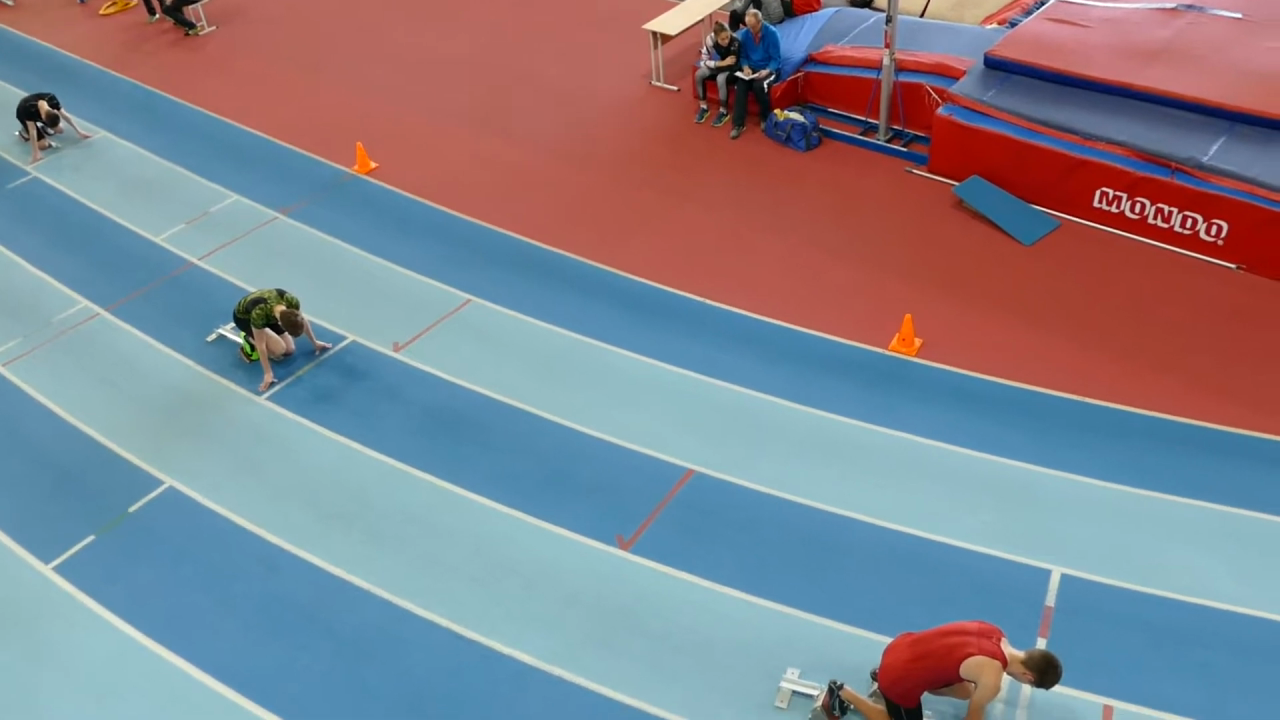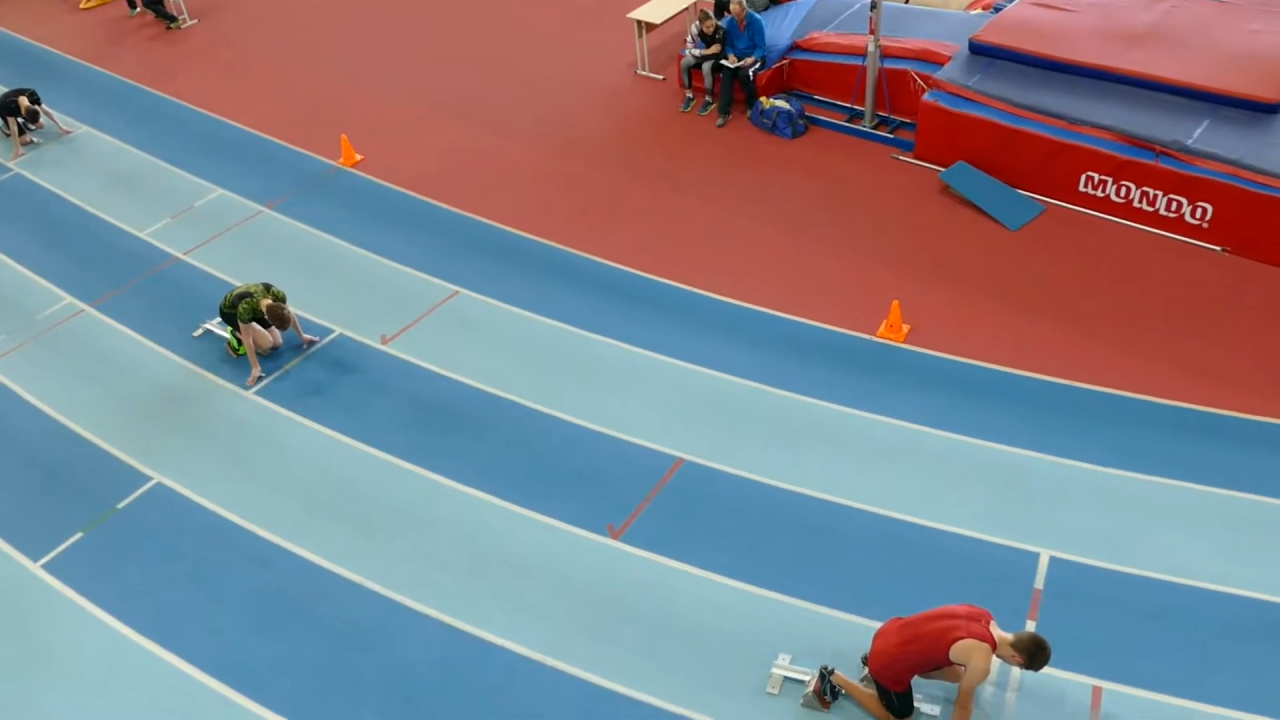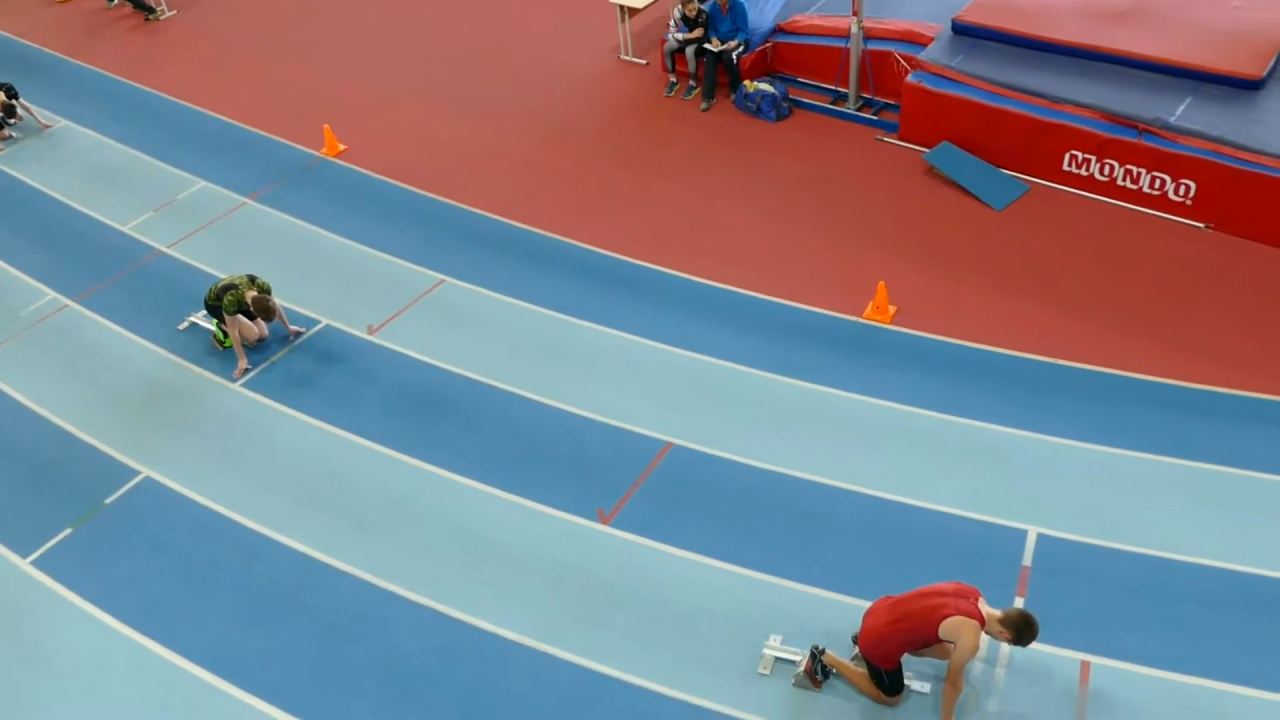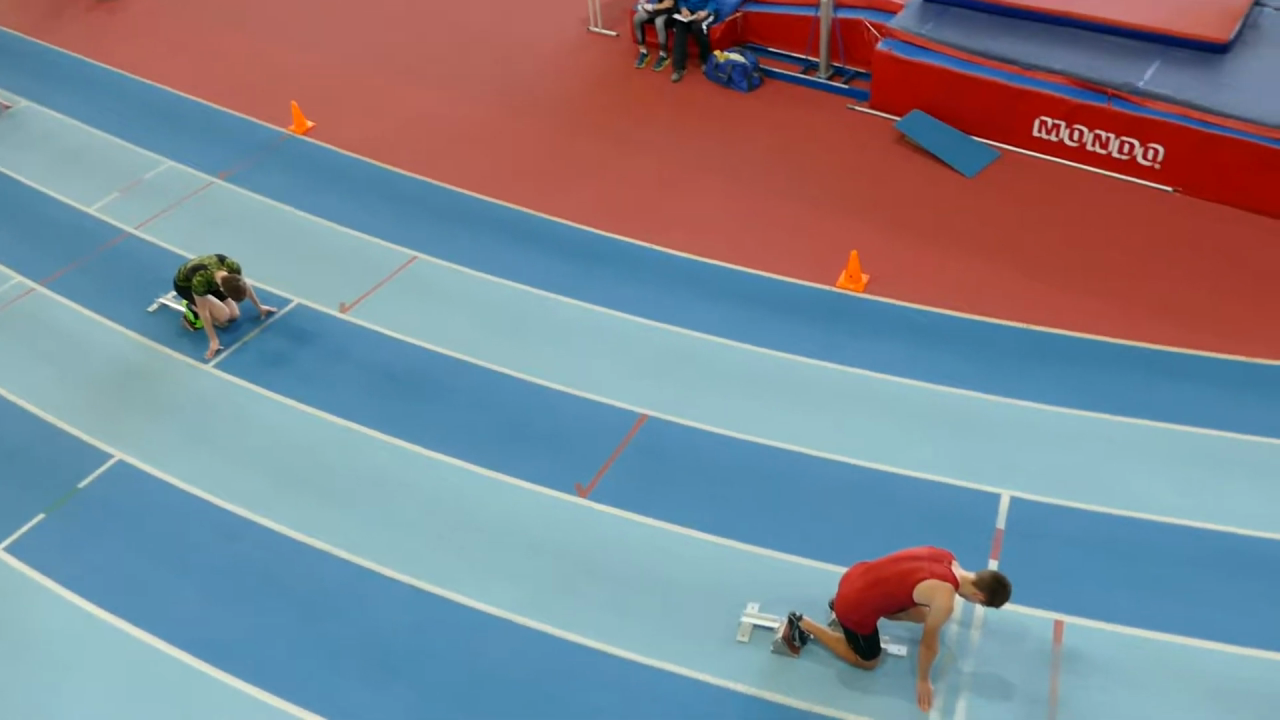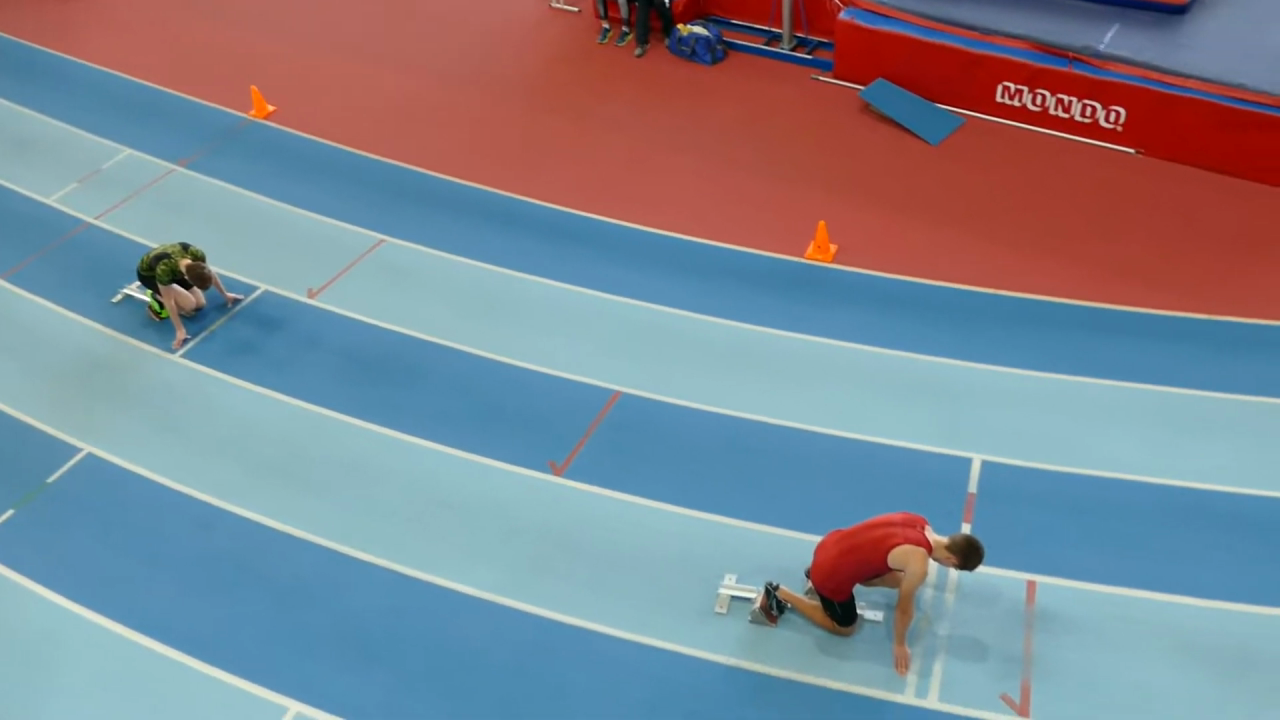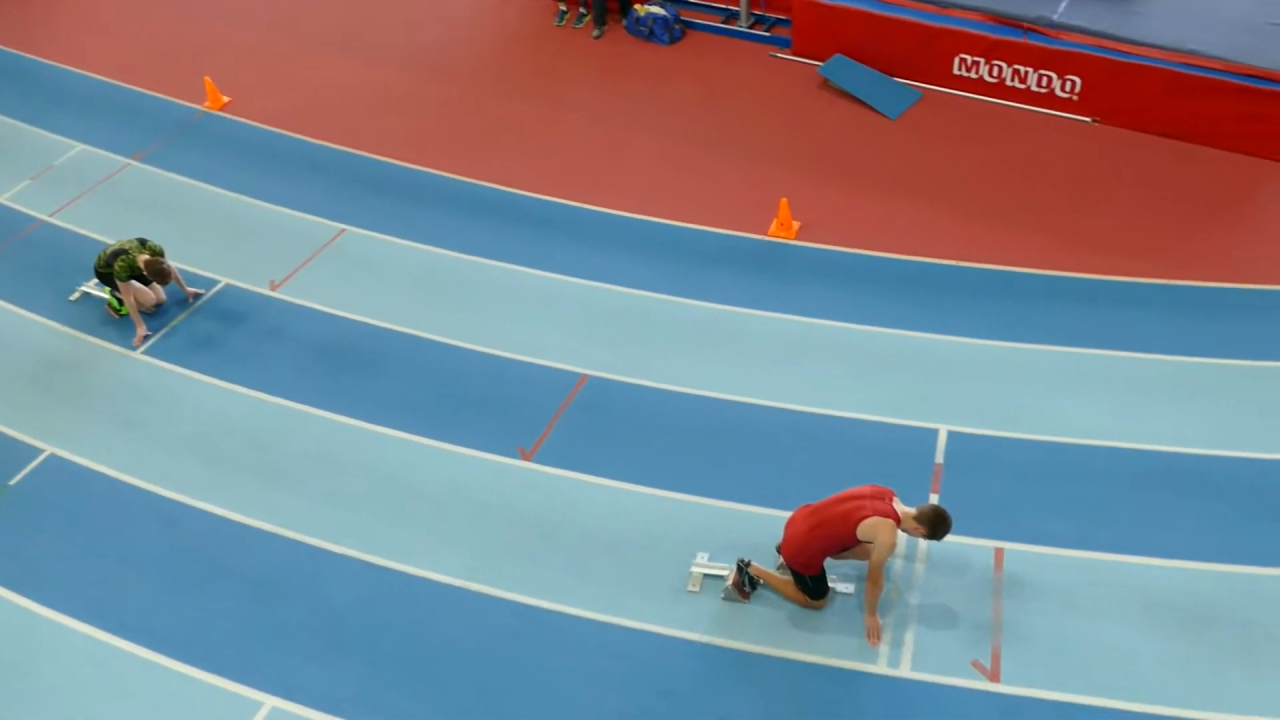
dt=0.3s
person 1, frame 1
left shoulder: (996, 635)
right shoulder: (992, 678)
left wrist: (976, 695)
left hip: (902, 646)
right hip: (899, 677)
left knee: (965, 691)
right ankle: (843, 694)
person 1, frame 2
left shoulder: (986, 618)
right shoulder: (981, 661)
left wrist: (966, 676)
left hip: (893, 631)
right hip: (890, 662)
left knee: (955, 674)
right ankle: (835, 679)
person 1, frame 3
left shoulder: (974, 596)
right shoulder: (970, 637)
right elbow: (953, 681)
left wrist: (956, 655)
left hip: (882, 609)
right hip: (878, 639)
left knee: (944, 651)
right knee: (890, 698)
right ankle: (825, 658)
person 1, frame 4
left shoulder: (948, 558)
right shoulder: (945, 600)
right elbow: (929, 644)
left wrist: (930, 617)
right wrist: (923, 681)
left hip: (857, 575)
right hip: (855, 605)
left knee: (921, 614)
right knee: (868, 661)
right ankle: (802, 625)
person 1, frame 5
left shoulder: (921, 524)
right shoulder: (918, 565)
right elbow: (904, 609)
left wrist: (906, 582)
right wrist: (900, 645)
left hip: (832, 544)
right hip: (830, 573)
left knee: (896, 579)
right knee: (845, 628)
right ankle: (780, 594)
person 1, frame 6
left shoulder: (889, 495)
right shoulder: (887, 536)
right elbow: (874, 580)
left wrist: (876, 554)
right wrist: (871, 616)
left hip: (801, 518)
right hip: (801, 549)
left knee: (866, 552)
right knee: (817, 601)
right ankle: (751, 570)
